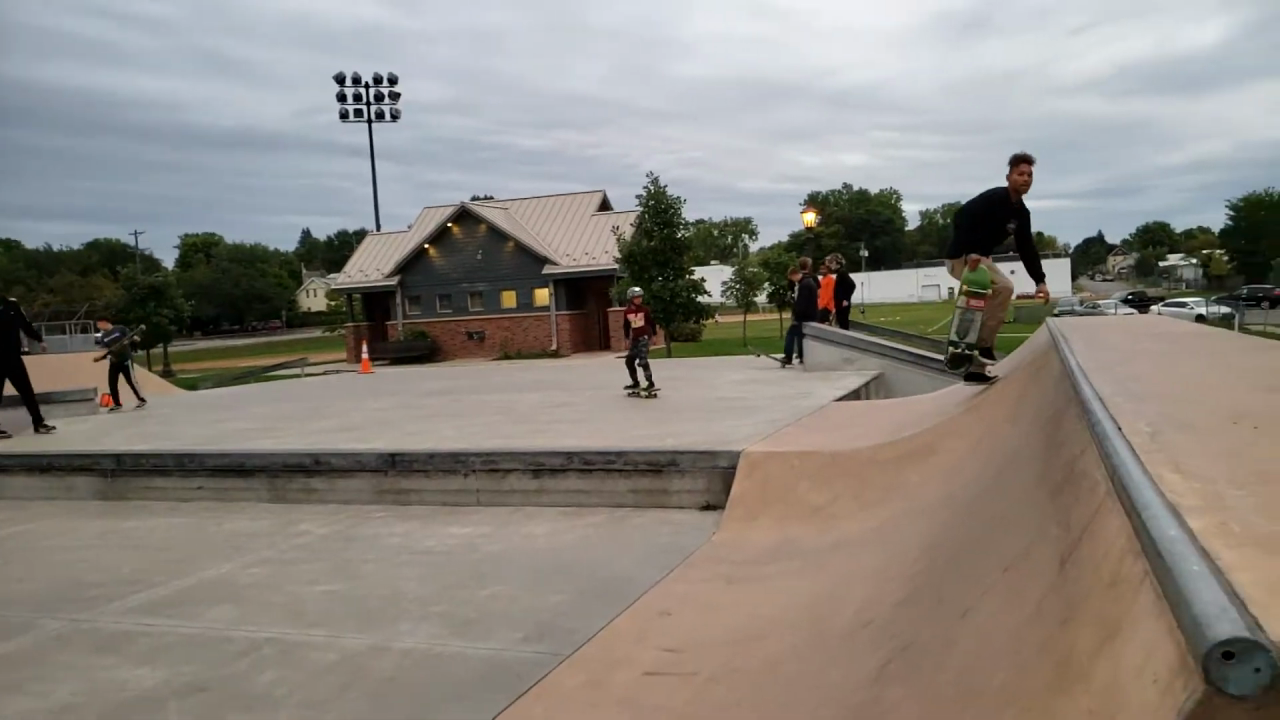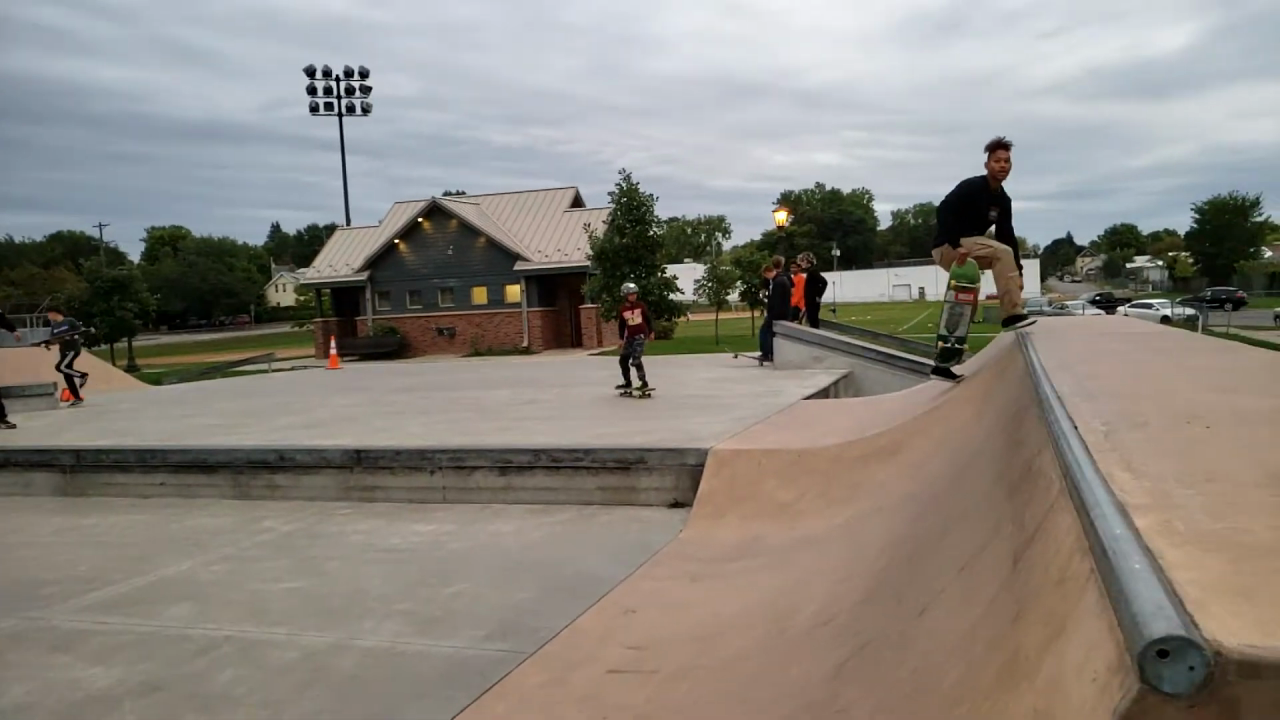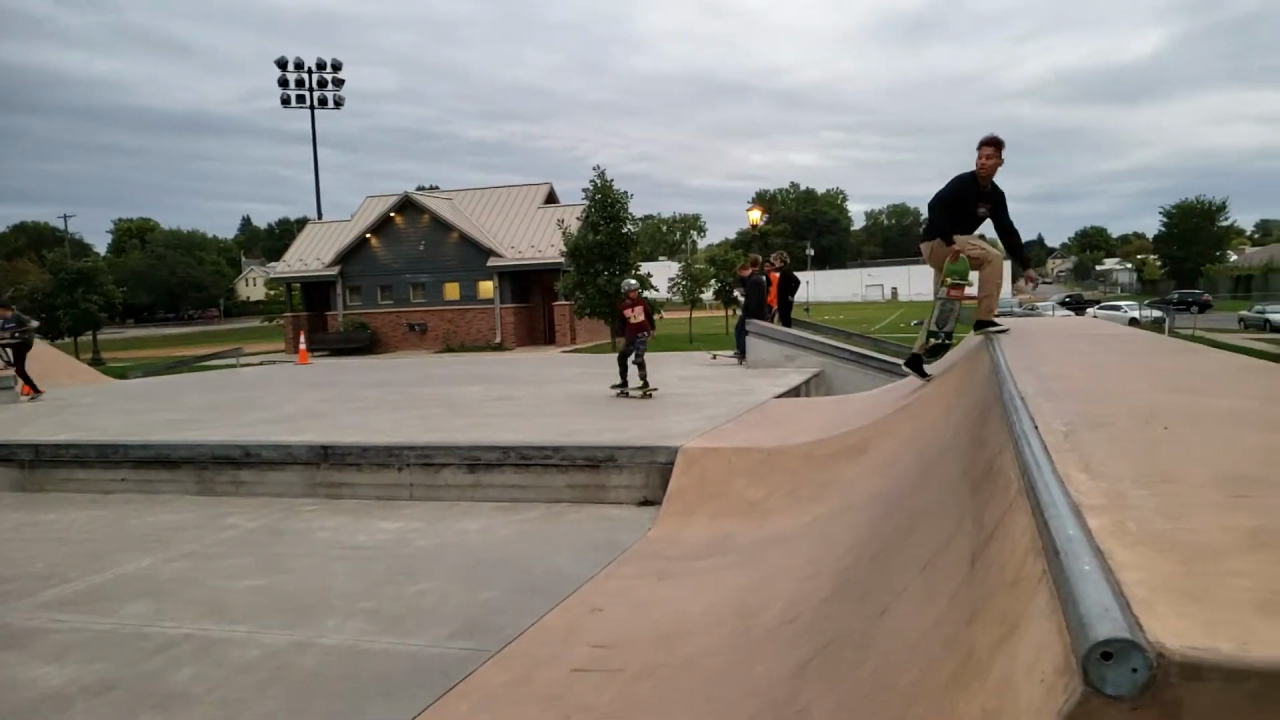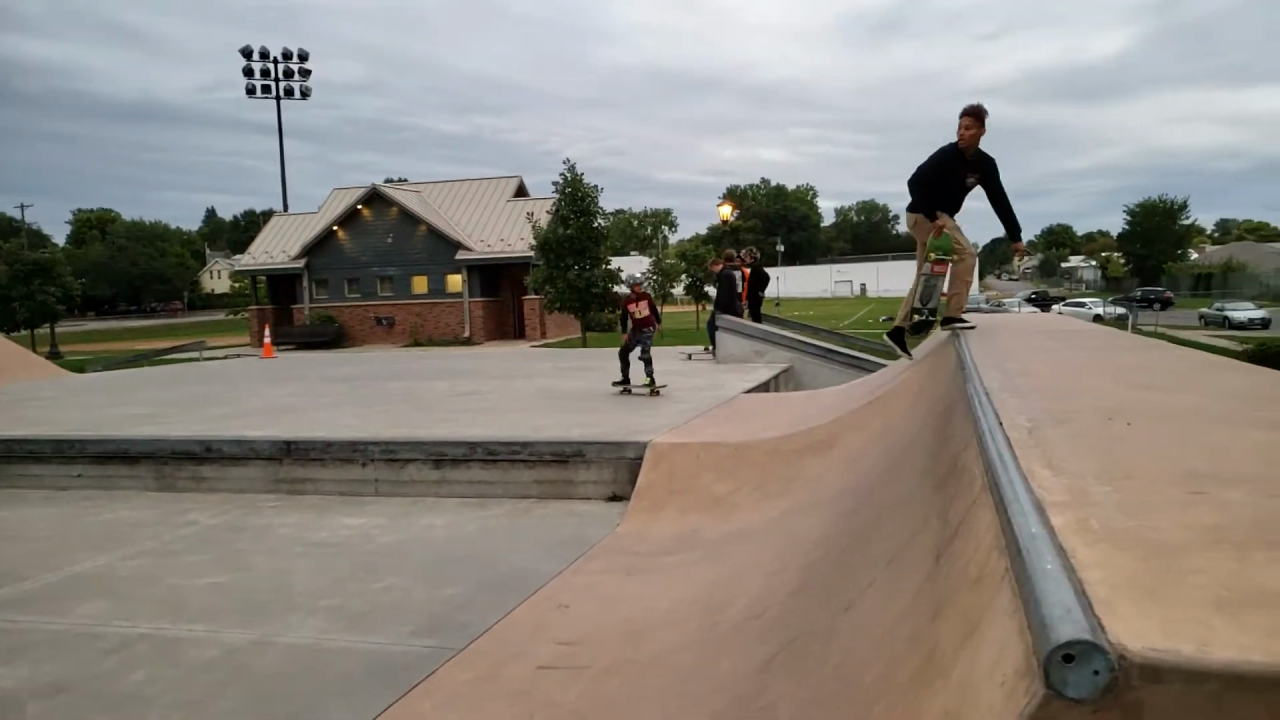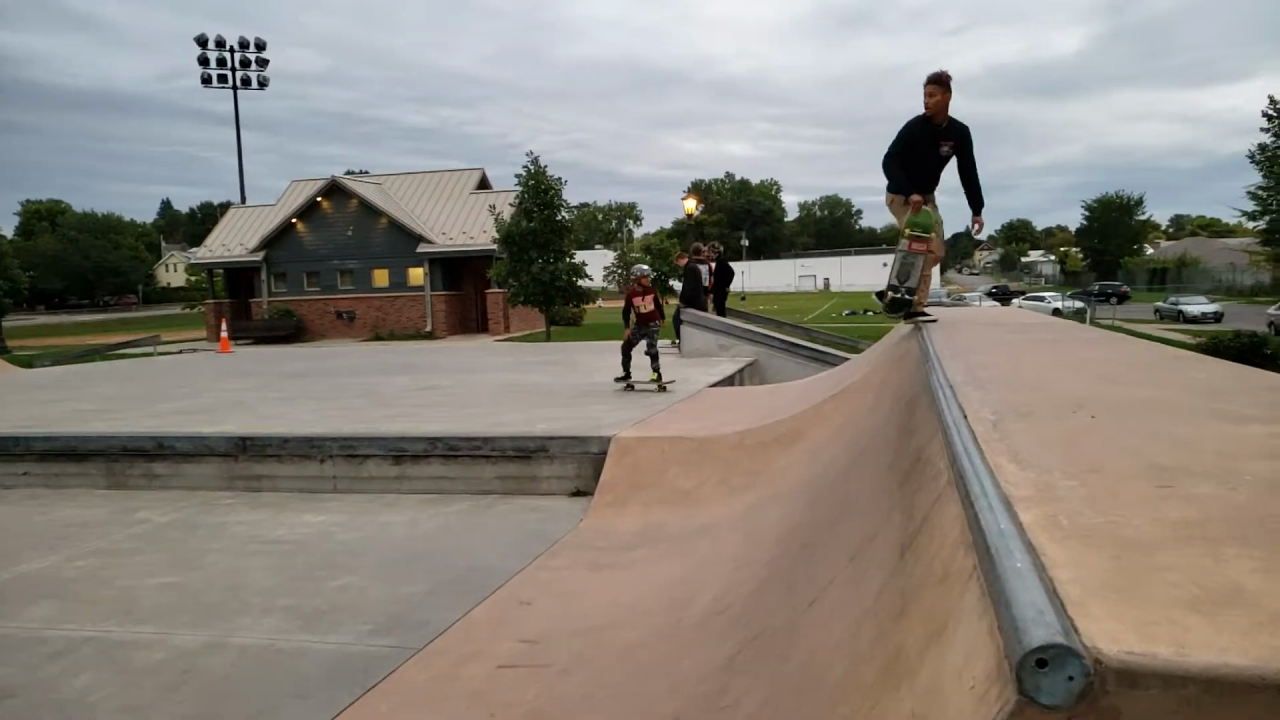
dt=0.2s
person 1, frame 1
left shoulder: (1022, 213)
right shoulder: (992, 198)
left elbow: (1027, 249)
right elbow: (961, 217)
left wrist: (1040, 281)
right wrist: (969, 252)
left hip: (981, 258)
right hip: (961, 257)
left knee: (997, 307)
right knee: (1004, 287)
left ankle: (973, 369)
right ankle: (984, 344)
person 1, frame 2
left shoulder: (1003, 202)
right shoulder: (971, 187)
left elbow: (1006, 237)
right elbow: (943, 211)
left wrist: (1017, 273)
right wrist: (956, 247)
left hip: (965, 246)
right hip: (947, 246)
right knee: (1003, 254)
right ankle: (1011, 315)
person 1, frame 3
left shoulder: (995, 195)
right shoulder: (963, 183)
left elbow: (1007, 231)
right elbow: (935, 207)
left wrist: (1024, 265)
right wrist: (949, 242)
left hip: (947, 245)
right hip: (937, 241)
right knee: (991, 257)
left ankle: (917, 356)
right ankle: (984, 319)
person 1, frame 4
left shoulder: (986, 164)
right shoulder: (946, 155)
left elbow: (999, 200)
right elbow: (915, 183)
left wrist: (1015, 237)
right wrist: (932, 219)
left hip: (939, 217)
right hip: (923, 216)
right knee: (965, 253)
left ankle: (899, 329)
right ankle: (951, 315)
person 1, frame 5
left shoulder: (960, 132)
right shoulder: (914, 127)
left elbow: (968, 172)
right elbow: (889, 162)
left wrist: (977, 211)
right wrist: (910, 194)
left hip: (926, 196)
right hip: (903, 196)
left knee: (934, 251)
right knee: (926, 248)
right ankle: (912, 308)
